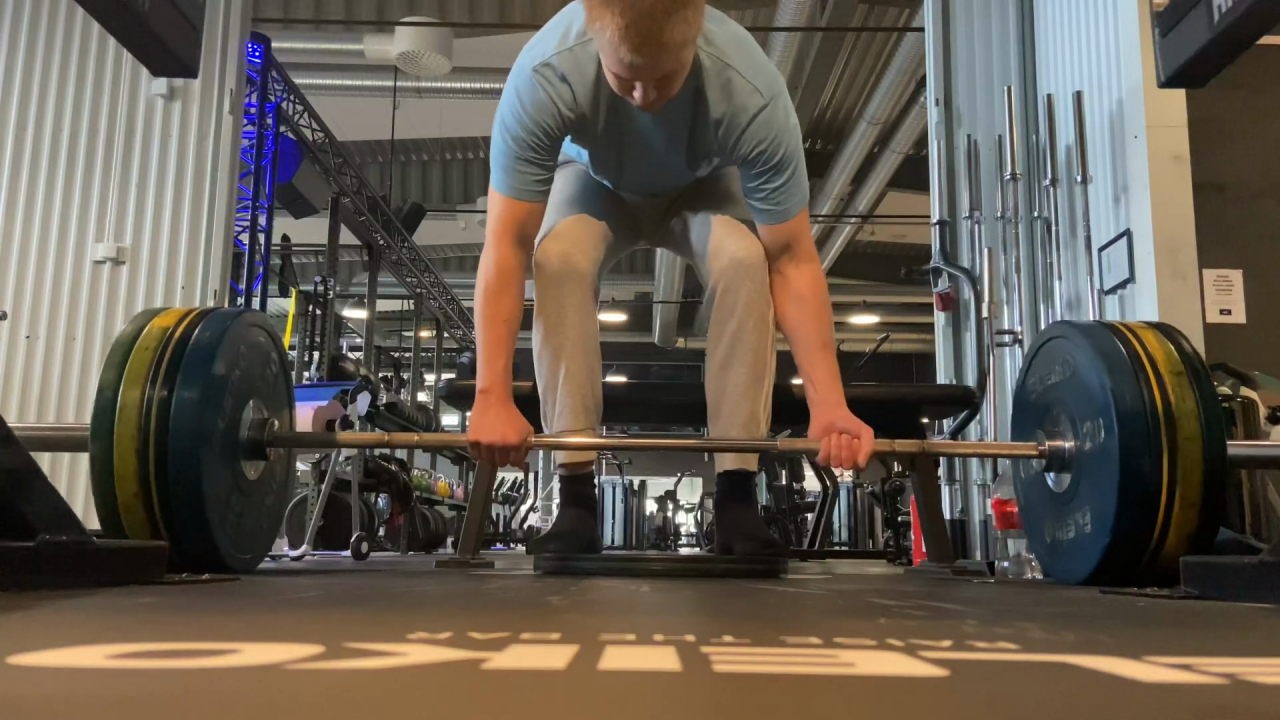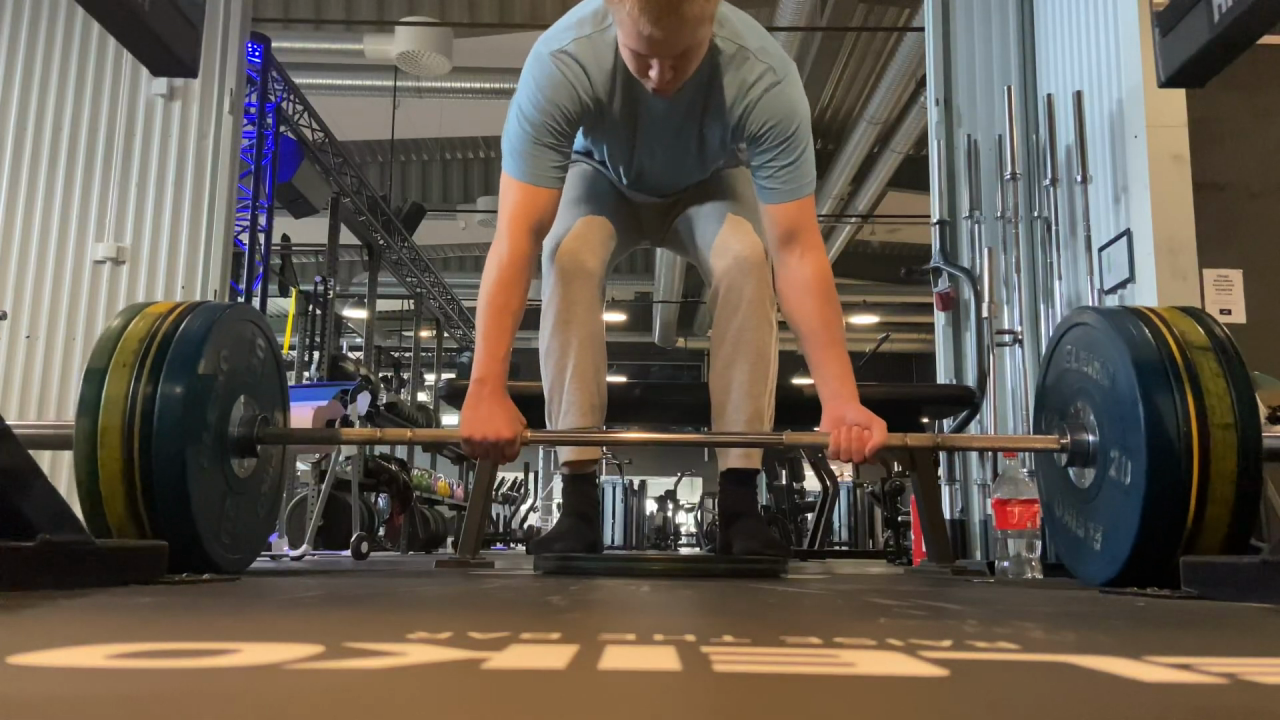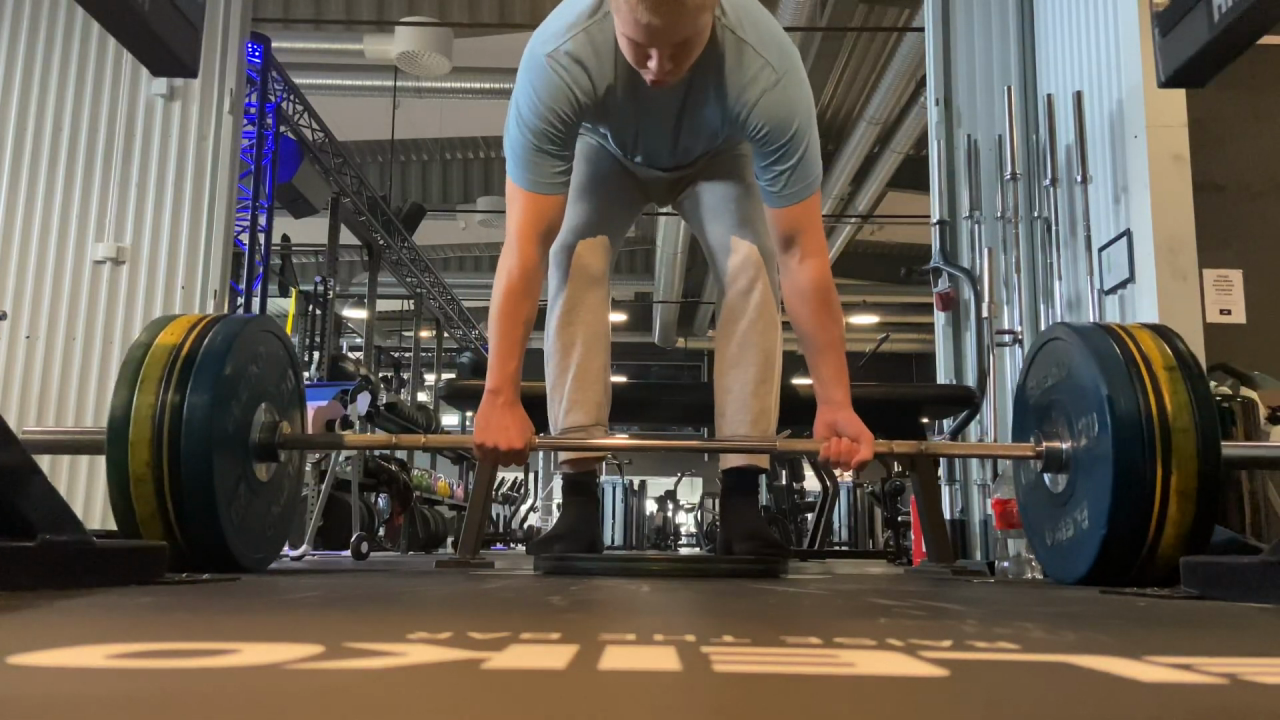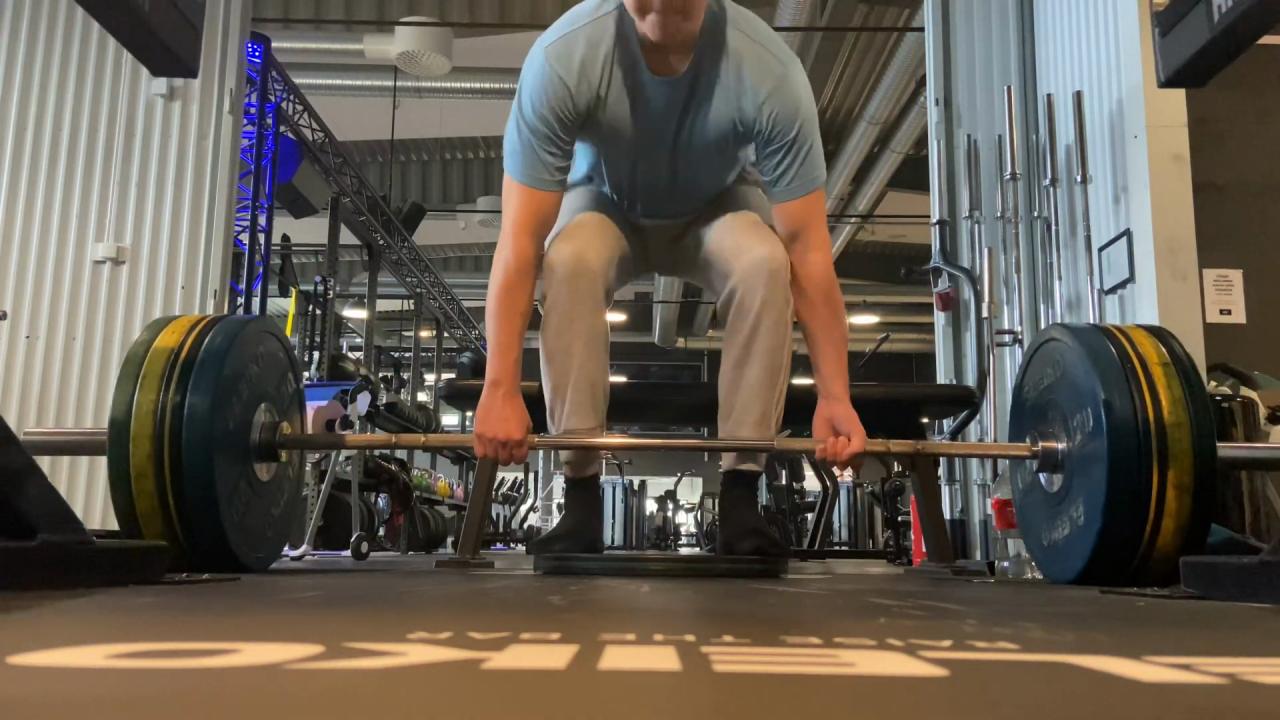
dt=1s
person 1, frame 1
left shoulder: (750, 90)
right shoulder: (544, 74)
left elbow: (791, 260)
right elbow: (507, 246)
left wrist: (828, 404)
right wrist: (492, 397)
left hip: (703, 182)
right hip: (594, 180)
left knee: (742, 261)
right knee: (559, 258)
left ankle: (736, 495)
right ankle: (576, 495)
person 1, frame 2
left shoulder: (764, 76)
right shoulder: (560, 62)
left elbow: (796, 249)
right elbow: (516, 236)
left wrist: (841, 398)
right wrist: (486, 387)
left hip: (709, 181)
right hip: (600, 177)
left knee: (745, 260)
right knee: (568, 258)
left ankle: (739, 496)
right ankle: (579, 497)
person 1, frame 3
left shoulder: (767, 69)
right shoulder: (557, 57)
left elbow: (801, 252)
right elbow: (526, 246)
left wrist: (834, 403)
right wrist: (500, 396)
left hip: (718, 153)
right hip: (605, 149)
left knee: (751, 265)
right knee: (574, 259)
left ankle: (741, 497)
right ankle: (580, 495)
person 1, frame 4
left shoulder: (766, 67)
right shoulder: (563, 55)
left elbow: (807, 248)
right elbow: (521, 238)
left wrist: (834, 396)
right wrist: (500, 388)
left hip: (717, 199)
right hip: (606, 198)
left knee: (763, 265)
right knee: (569, 262)
left ankle: (740, 493)
right ankle: (581, 494)
